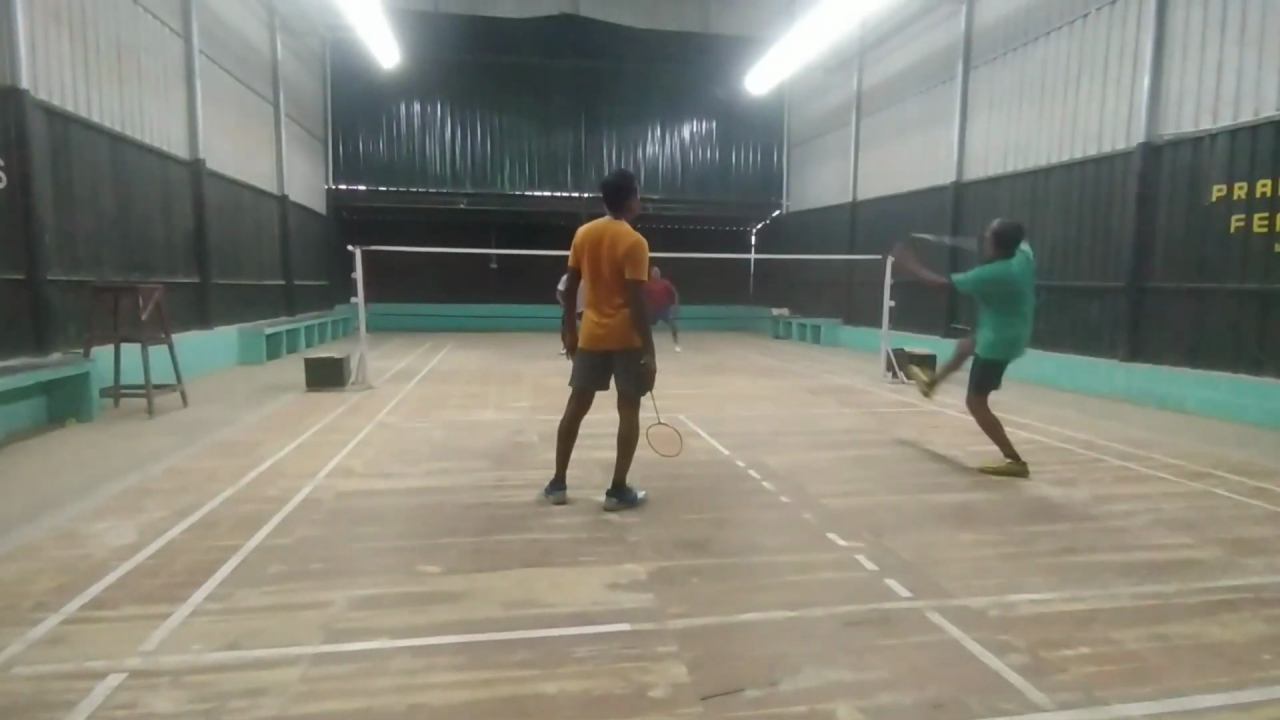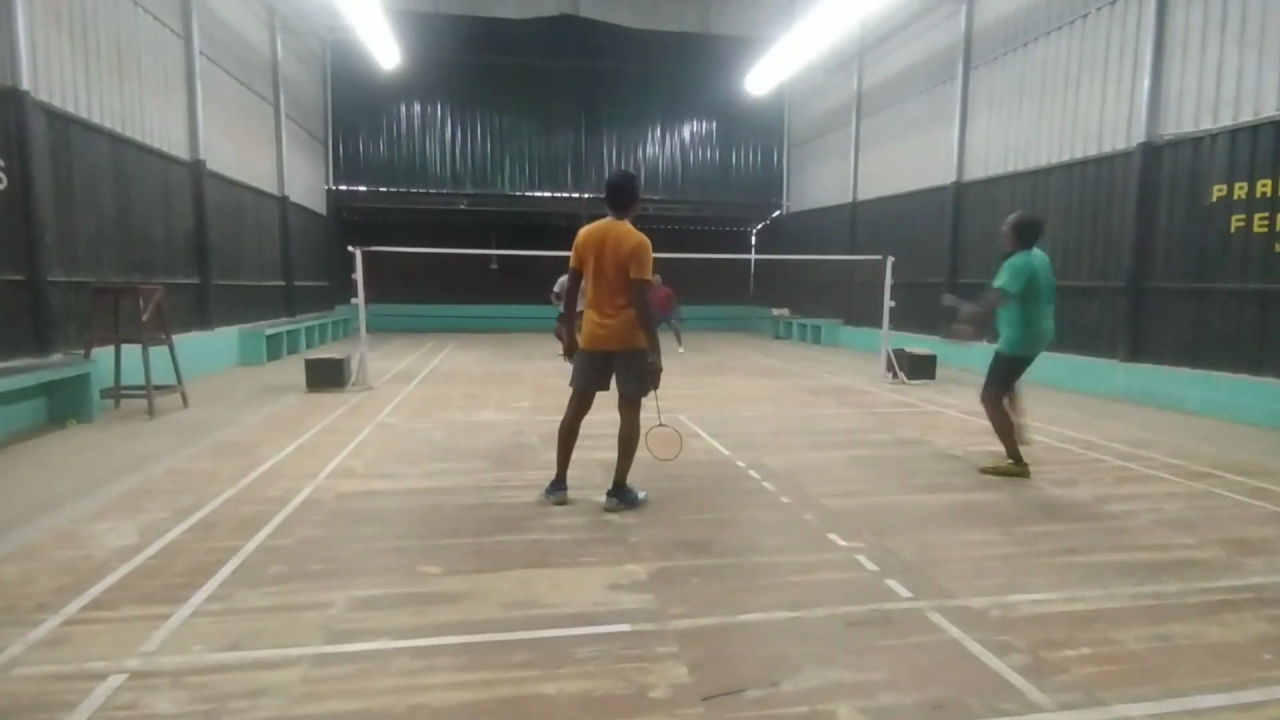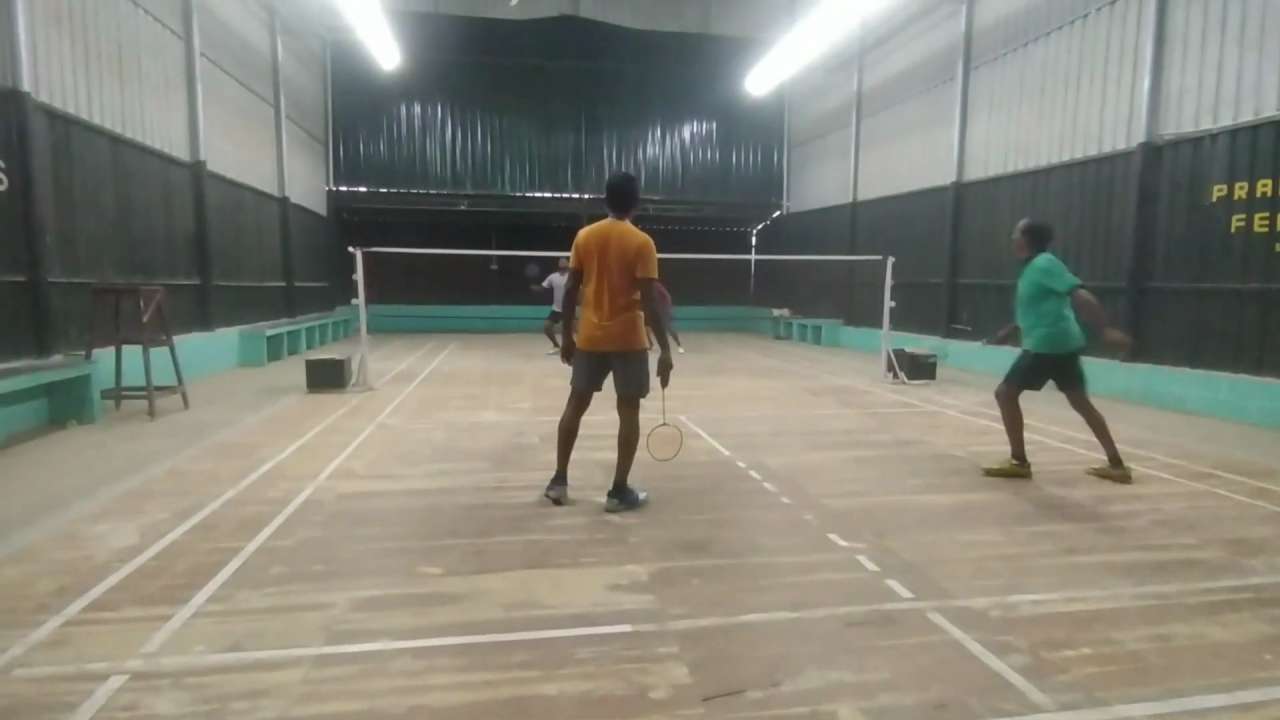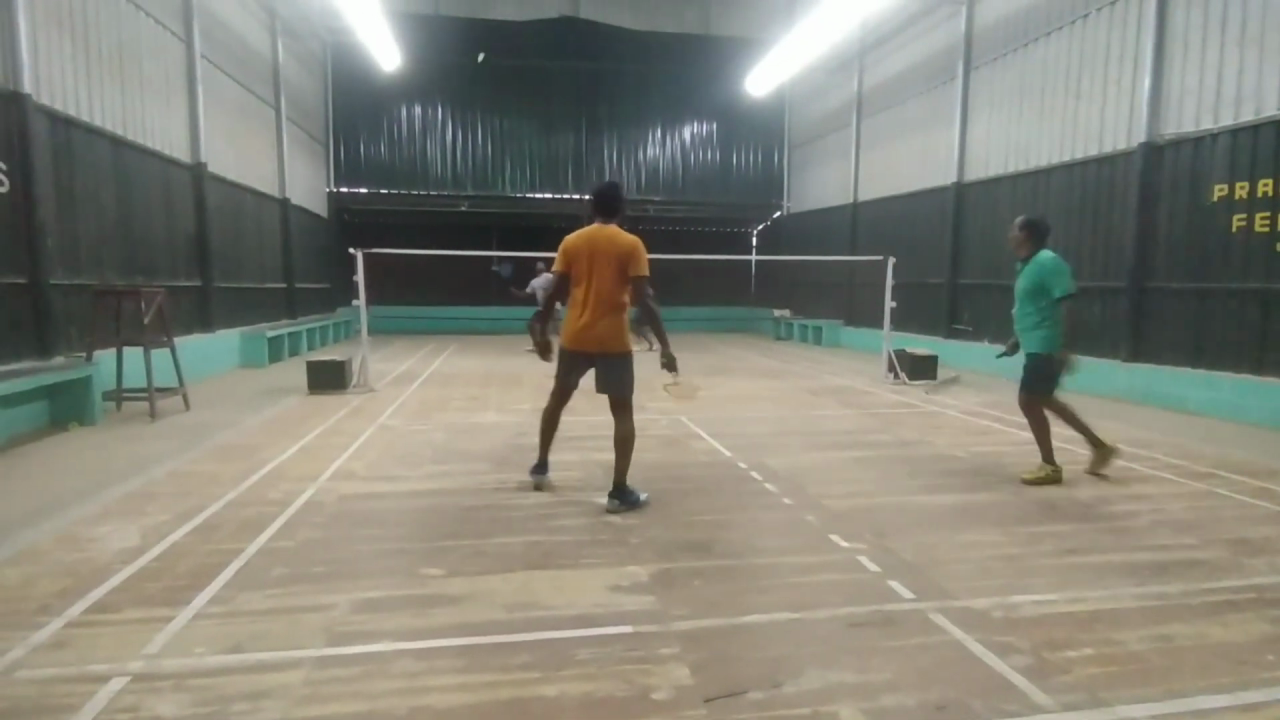
dt=0.2s
person 1, frame 1
left shoulder: (583, 234)
right shoulder: (634, 242)
left elbow: (570, 288)
right elbow: (636, 303)
left wrist: (569, 329)
right wrist: (649, 353)
left hip: (591, 336)
right hip: (627, 339)
left knee: (576, 407)
right knee: (628, 411)
left ankle: (558, 483)
right ankle: (618, 490)
person 1, frame 2
left shoulder: (584, 235)
right shoulder: (638, 242)
left elbow: (571, 289)
right elbow: (641, 303)
left wrist: (568, 333)
right wrist: (655, 352)
left hip: (592, 337)
right hip: (630, 340)
left knee: (576, 408)
right knee: (629, 412)
left ankle: (559, 484)
right ankle: (618, 491)
person 1, frame 3
left shoulder: (585, 236)
right shoulder: (642, 242)
left elbow: (571, 291)
right elbow: (649, 301)
left wrist: (566, 335)
right wrist: (664, 350)
left hip: (589, 337)
right hip: (629, 340)
left knee: (575, 407)
right knee: (629, 412)
left ankle: (558, 482)
right ankle: (619, 491)
person 1, frame 4
left shoulder: (571, 241)
right shoulder: (631, 245)
left elbow: (553, 292)
right elbow: (644, 298)
left wrist: (541, 333)
right wrist: (664, 345)
left hip: (574, 338)
right hip: (613, 340)
left knee: (557, 400)
right knee: (622, 412)
left ankle: (541, 466)
right ankle: (619, 491)
person 2, frame 1
left shoulder: (990, 273)
right shoulder: (1024, 254)
left elbow: (944, 282)
left wrist: (911, 265)
left hip: (998, 343)
right hip: (1015, 337)
left knee: (976, 401)
right knee: (966, 345)
left ankle: (1015, 461)
right ankle: (931, 382)
person 2, frame 2
left shoulder: (1018, 263)
right shoulder: (1037, 257)
left elbow: (1000, 295)
left wrist: (974, 315)
left hip: (1019, 340)
right hip: (1032, 336)
left knee: (990, 398)
right knee: (1004, 386)
left ankle: (1016, 462)
right ankle: (1015, 432)
person 2, frame 3
left shoulder: (1045, 265)
right shoulder: (1032, 268)
left elbow: (1080, 295)
left wrist: (1106, 329)
right wrist: (1008, 332)
left hip: (1046, 345)
right hip: (1063, 344)
left knee: (1005, 394)
right knee: (1080, 402)
left ankle: (1019, 461)
right ankle: (1117, 465)
person 2, frame 4
left shoulder: (1048, 262)
right shoulder: (1027, 265)
left elbow: (1064, 304)
left wrist: (1064, 348)
right wrist: (1017, 339)
left hip: (1046, 346)
right hip: (1035, 344)
left knee: (1028, 400)
right knee: (1044, 400)
left ankle: (1050, 465)
right ankle: (1099, 447)
